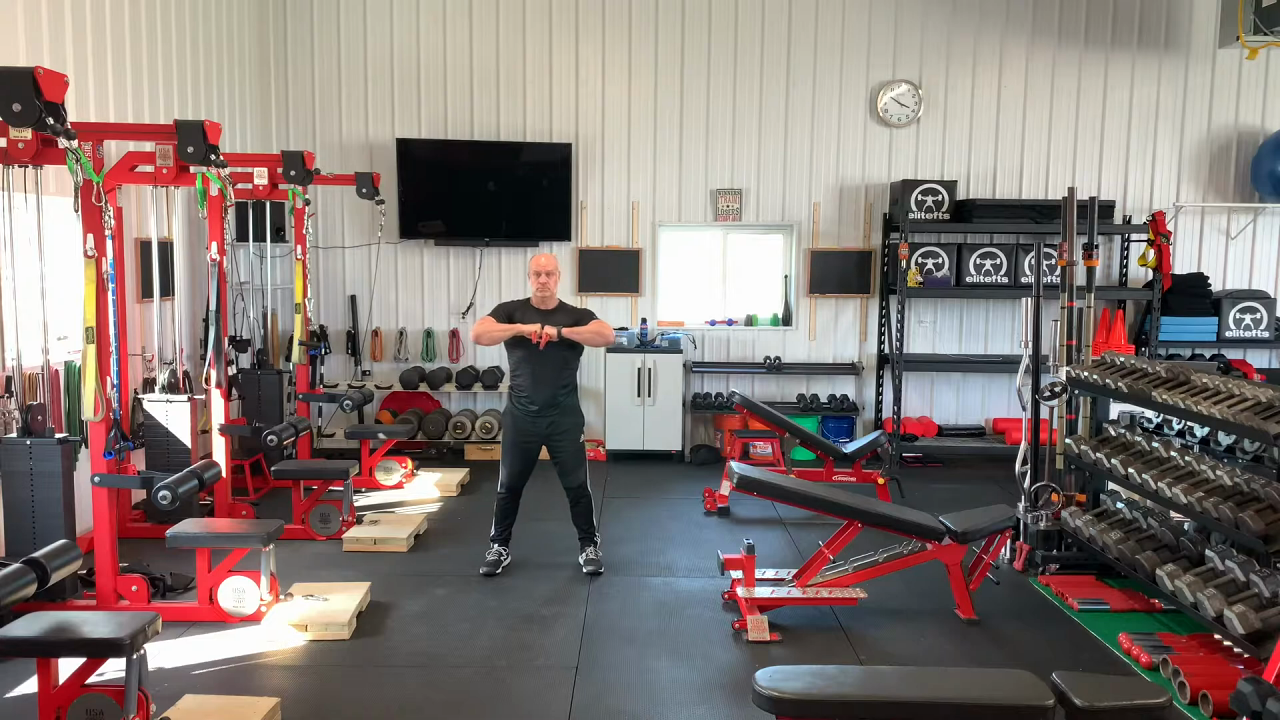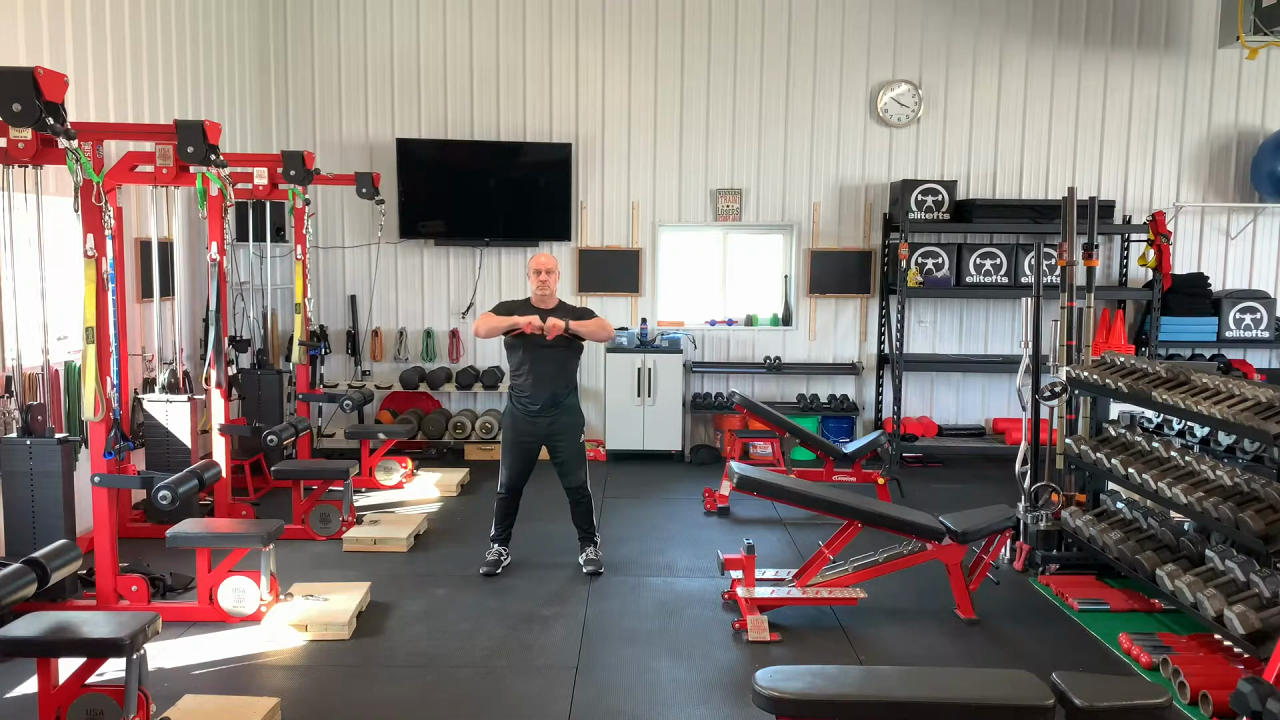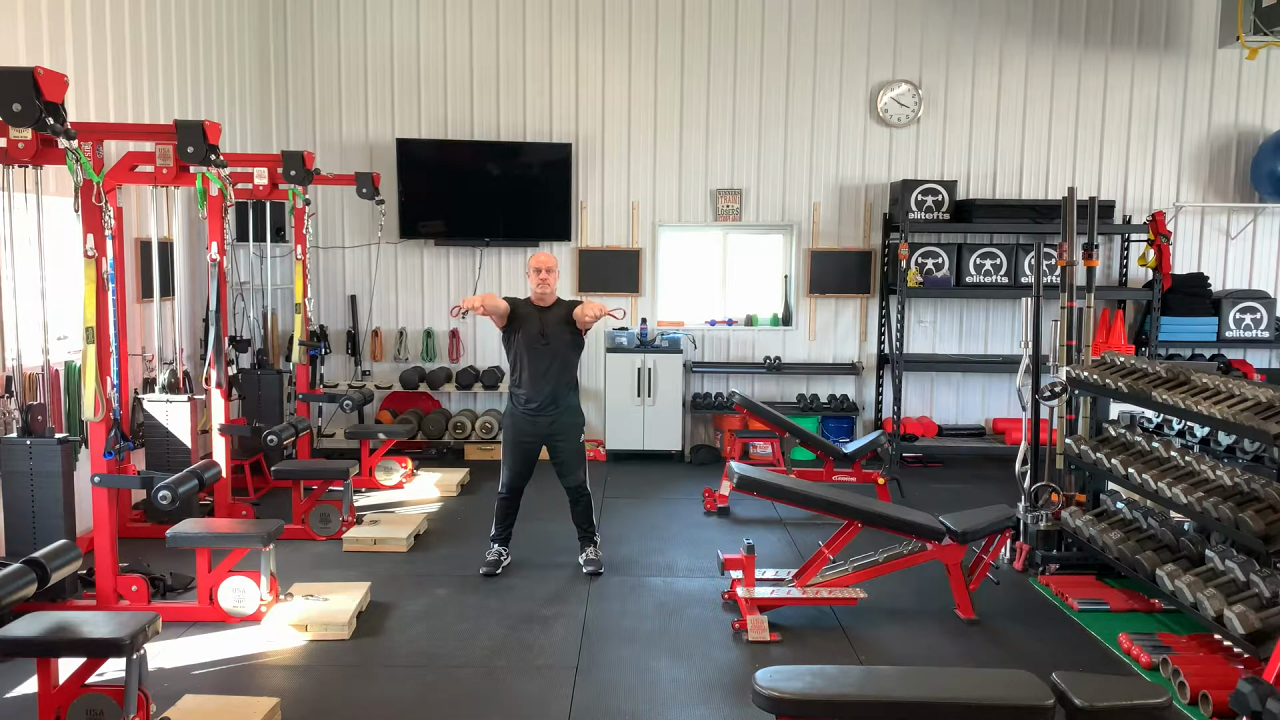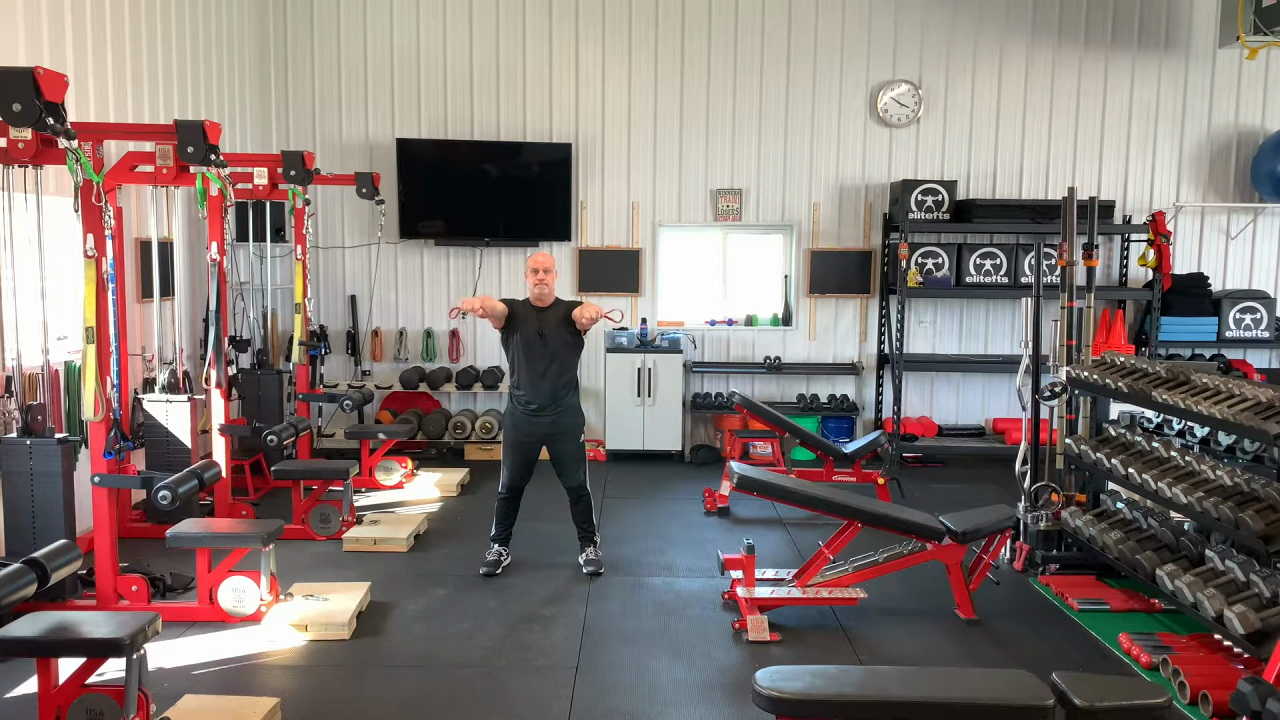
dt=0.4s
person 1, frame 1
left shoulder: (576, 315)
right shoulder: (511, 310)
left elbow: (607, 335)
right elbow: (477, 334)
left wrist: (559, 331)
right wrist: (521, 328)
left hip: (565, 418)
right hip: (521, 417)
left knee: (577, 486)
right knee: (509, 486)
left ankle: (589, 546)
right ankle: (499, 547)
person 1, frame 2
left shoulder: (576, 314)
right shoulder: (511, 309)
left elbow: (607, 332)
right elbow: (479, 328)
left wrist: (565, 325)
right wrist: (519, 320)
left hip: (565, 417)
right hip: (520, 417)
left knee: (577, 486)
right knee: (509, 486)
left ankle: (589, 547)
right ankle: (499, 547)
person 1, frame 3
left shoulder: (571, 311)
right shoulder: (514, 310)
left elbow: (586, 312)
right elbow: (495, 305)
left wrist: (593, 309)
right wrist: (480, 302)
left hip: (565, 417)
right hip: (521, 416)
left knee: (577, 486)
right knee: (510, 486)
left ankle: (589, 546)
right ankle: (499, 547)
person 1, frame 4
left shoulder: (570, 311)
right shoulder: (513, 311)
left elbow: (585, 312)
right elbow: (493, 307)
left wrist: (591, 312)
right wrist: (478, 304)
left hip: (565, 417)
right hip: (521, 417)
left knee: (577, 486)
right knee: (510, 487)
left ankle: (588, 546)
right ankle: (499, 547)
